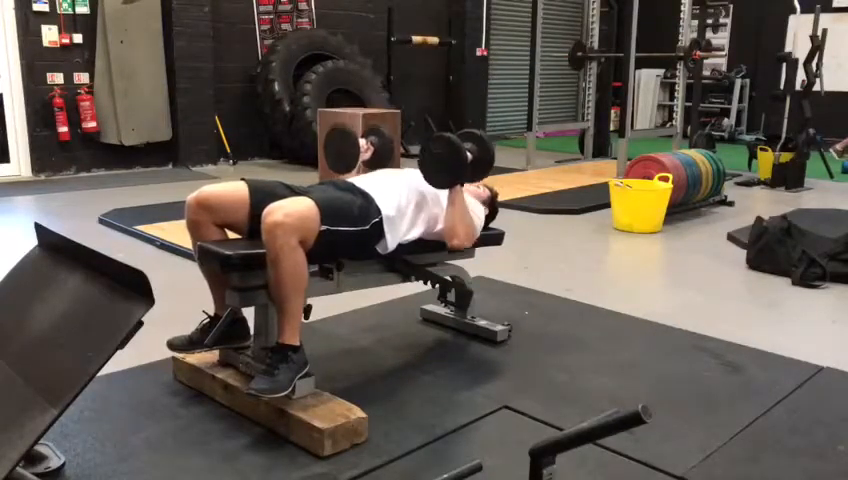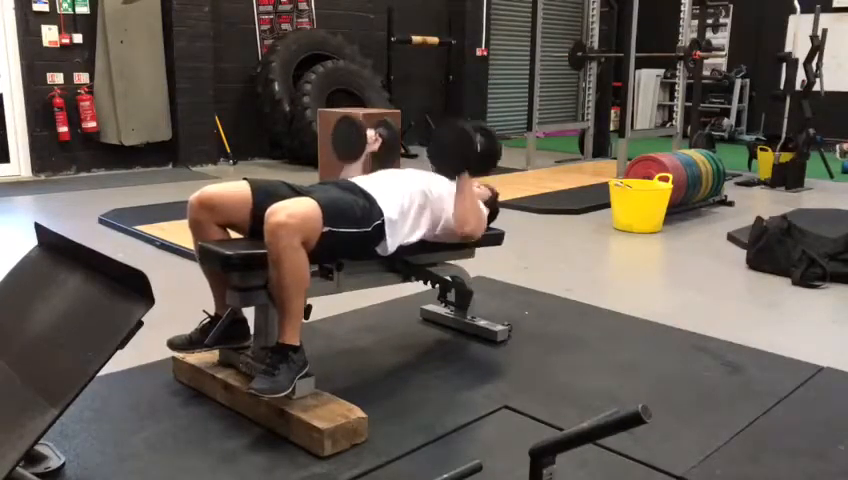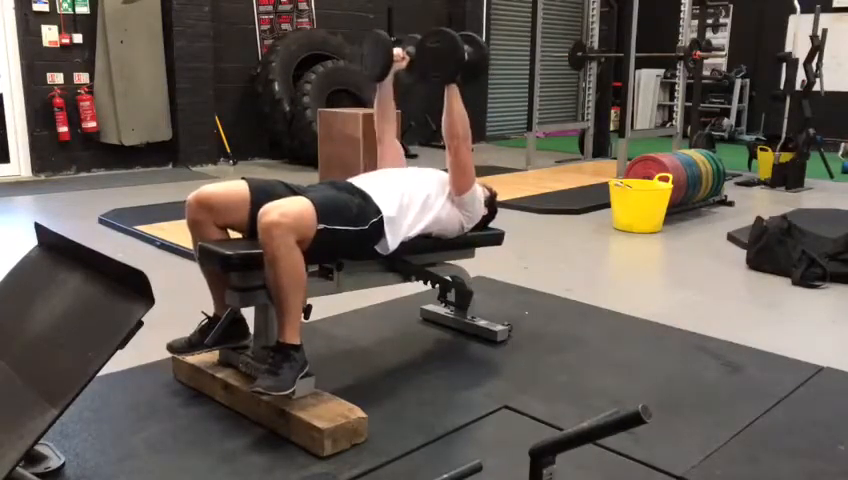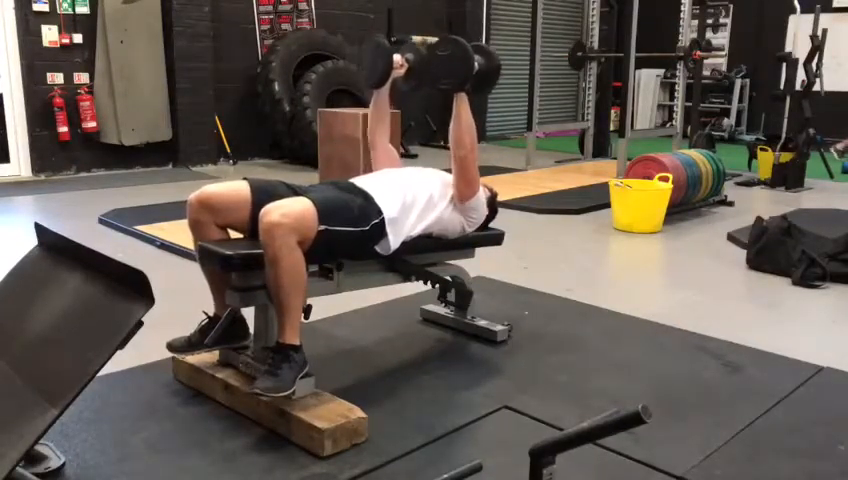
dt=0.5s
person 1, frame 1
left shoulder: (470, 211)
right shoulder: (428, 187)
left elbow: (459, 241)
left wrist: (456, 186)
left hip: (369, 213)
left knee: (280, 221)
right knee: (201, 204)
left ankle: (289, 352)
right ankle: (228, 321)
person 1, frame 2
left shoulder: (471, 216)
right shoulder: (416, 188)
left elbow: (467, 229)
left wrist: (466, 172)
left hip: (371, 215)
left knee: (283, 220)
right knee: (204, 202)
left ankle: (290, 350)
right ankle: (228, 319)
person 1, frame 3
left shoulder: (465, 209)
right shoulder: (411, 180)
left elbow: (459, 145)
right elbow: (386, 133)
left wrist: (451, 83)
right wrist: (387, 74)
left hip: (368, 214)
left knee: (276, 222)
right knee: (201, 204)
left ankle: (290, 352)
right ankle: (226, 322)
person 1, frame 4
left shoulder: (467, 211)
right shoulder: (416, 183)
left elbow: (465, 155)
right elbow: (378, 141)
left wrist: (460, 92)
right wrist: (384, 80)
left hip: (371, 214)
left knee: (278, 223)
right knee: (203, 203)
left ankle: (289, 352)
right ankle: (227, 322)
